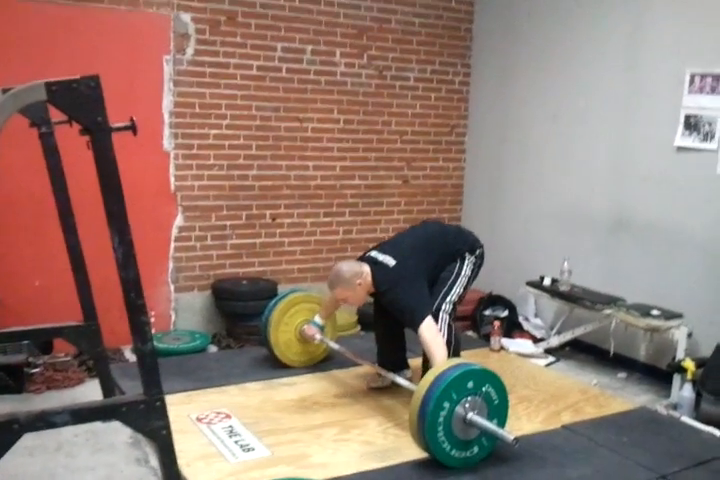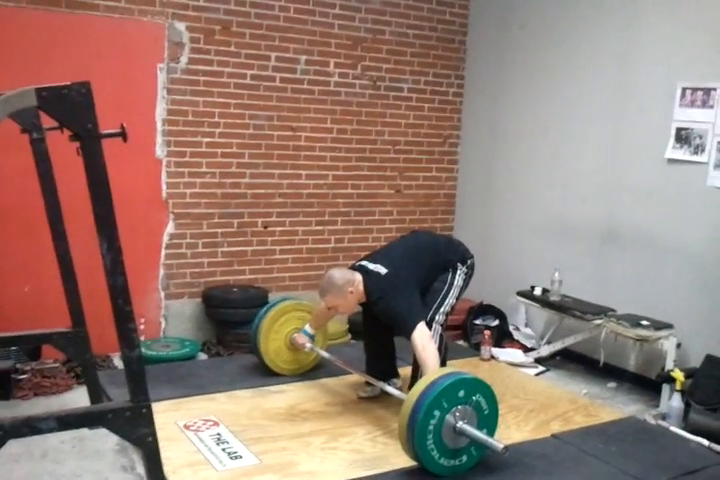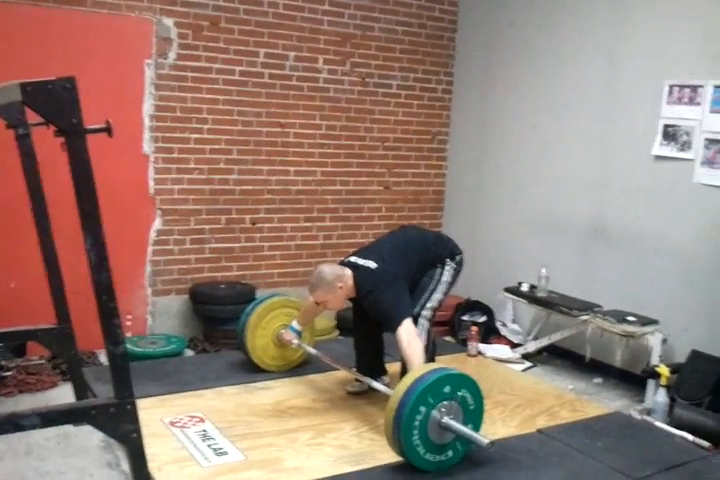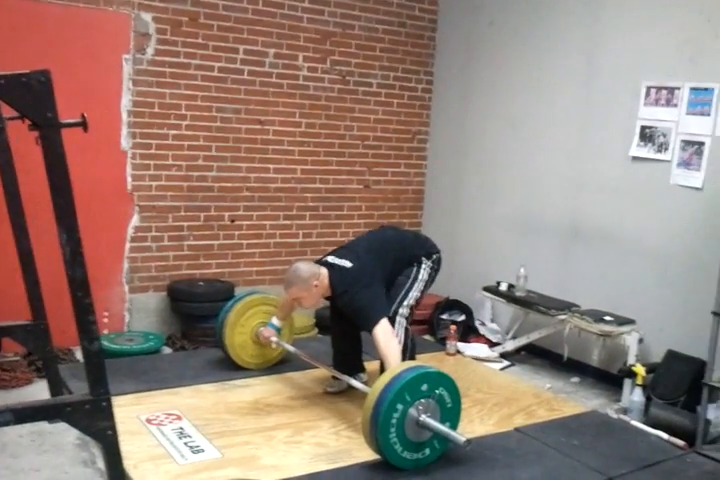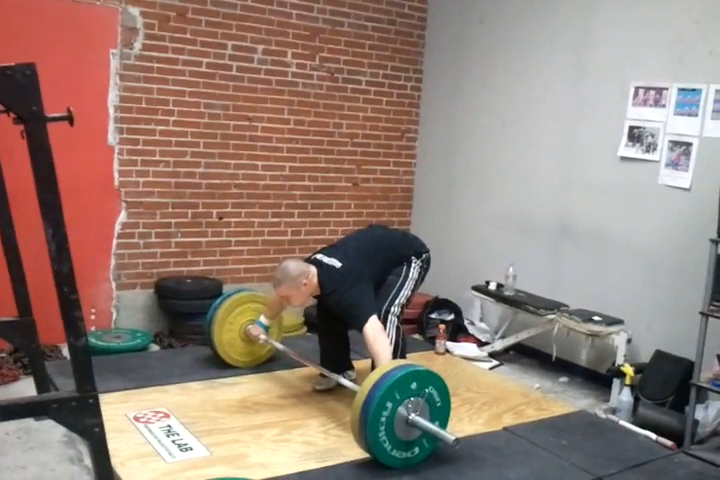
dt=0.2s
person 1, frame 1
left shoulder: (396, 284)
right shoulder: (361, 269)
left elbow: (428, 331)
right elbow: (335, 296)
right wrist: (317, 323)
left hip: (463, 252)
right hip: (430, 246)
left knee: (438, 312)
right knee: (386, 307)
right ankle: (395, 368)
person 1, frame 2
left shoulder: (388, 293)
right shoulder: (351, 279)
left elbow: (422, 339)
right elbow: (326, 307)
right wrist: (307, 332)
left hip: (454, 263)
right hip: (420, 256)
left knee: (429, 322)
right knee: (374, 316)
right ankle: (384, 378)
person 1, frame 3
left shoulder: (378, 288)
right shoulder: (341, 273)
left elbow: (407, 334)
right elbow: (315, 302)
right wrist: (295, 329)
left hip: (443, 258)
right hip: (410, 253)
left knee: (416, 317)
right knee: (365, 313)
right ankle: (372, 374)
person 1, frame 4
left shoulder: (353, 287)
right shoulder: (317, 273)
left elbow: (383, 333)
right elbow: (290, 298)
right wrist: (274, 325)
left hip: (421, 258)
right hip: (386, 254)
left knee: (394, 315)
right knee: (342, 311)
right ankle: (351, 372)
person 1, frame 5
left shoulder: (342, 287)
right shoulder: (307, 271)
left elbow: (374, 331)
right elbow: (279, 298)
right wrist: (262, 323)
left hip: (410, 257)
right hip: (376, 252)
left knee: (385, 313)
right knee: (328, 309)
right ankle: (339, 369)
